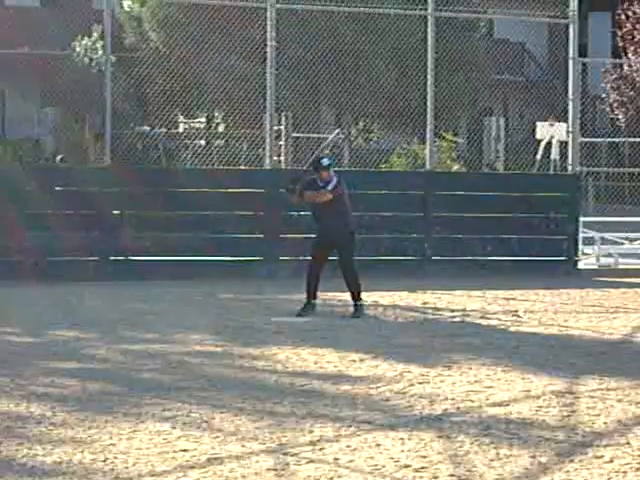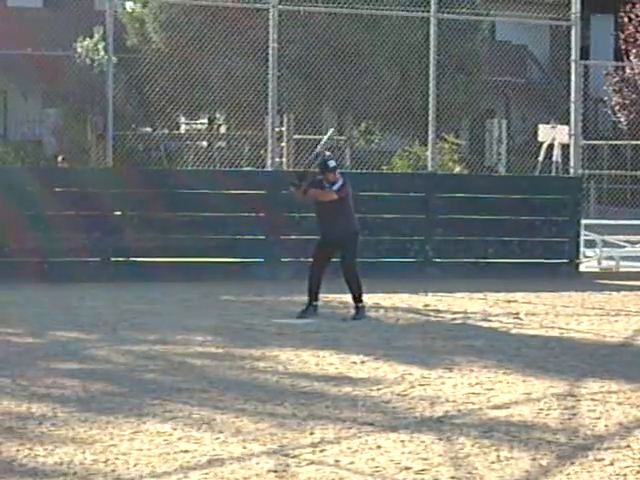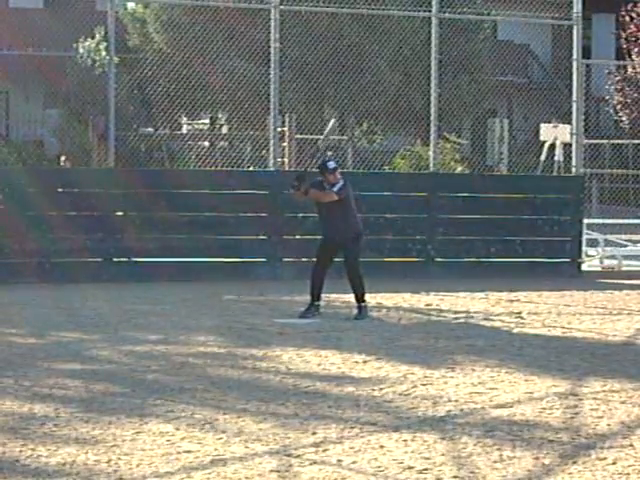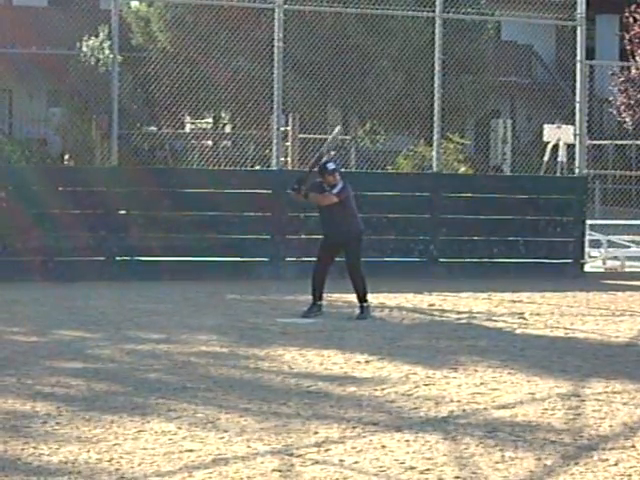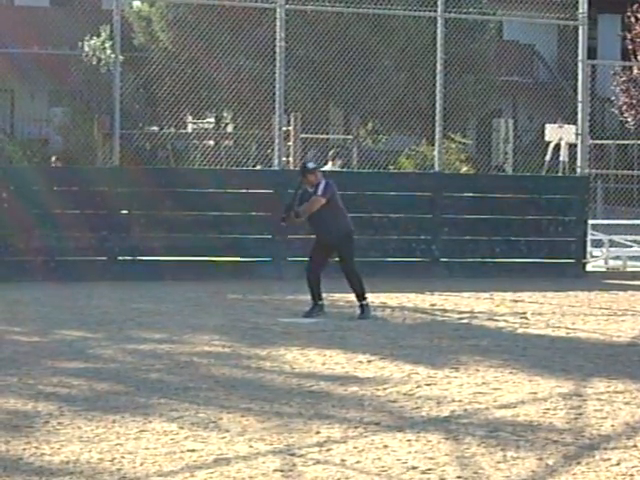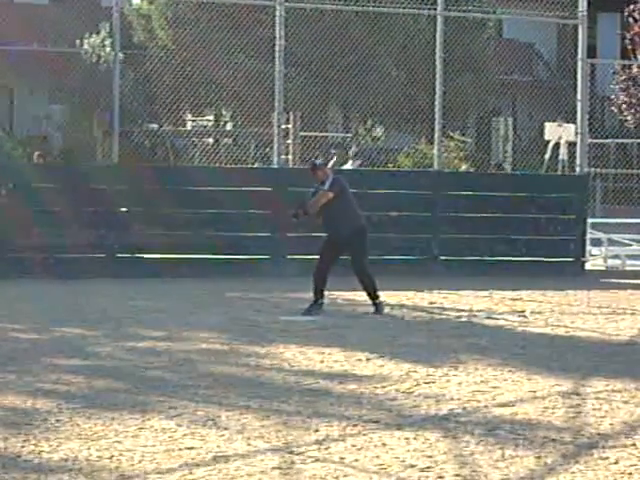
dt=0.7s
person 1, frame 1
left shoulder: (336, 181)
right shoulder: (311, 183)
left elbow: (320, 197)
right elbow: (296, 197)
left wrist: (302, 193)
right wrist: (295, 189)
left hip: (344, 232)
right hip: (324, 233)
left knee: (347, 267)
right knee: (314, 267)
left ankle: (358, 303)
right ankle: (310, 303)
person 1, frame 2
left shoulder: (342, 183)
right shoulder: (317, 183)
left elbow: (324, 196)
right elbow: (300, 193)
left wrist: (306, 190)
right wrist: (299, 186)
left hip: (347, 234)
right hip: (327, 235)
left knee: (349, 268)
right knee: (316, 268)
left ankle: (359, 306)
right ankle: (312, 304)
person 1, frame 3
left shoulder: (343, 184)
right shoulder: (318, 184)
left elbow: (324, 197)
right elbow: (300, 194)
left wrist: (305, 189)
right wrist: (299, 186)
left hip: (351, 234)
right hip: (330, 236)
left knee: (352, 268)
right knee: (319, 268)
left ankle: (362, 305)
right ankle: (315, 304)
person 1, frame 4
left shoulder: (343, 186)
right shoulder: (318, 185)
left elbow: (323, 200)
right elbow: (302, 194)
left wrist: (305, 193)
right wrist: (299, 189)
left hip: (352, 235)
right hip: (331, 235)
left knee: (354, 269)
right knee: (319, 269)
left ankle: (364, 305)
right ankle: (317, 304)
person 1, frame 5
left shoulder: (327, 185)
right shoulder: (304, 194)
left elbow: (313, 206)
right elbow: (300, 216)
left wrist: (296, 212)
right wrist: (292, 215)
left hip: (343, 235)
right hip: (323, 238)
left knee: (349, 269)
right knee: (312, 270)
left ankle: (364, 304)
right ankle: (318, 304)
person 1, frame 6
left shoulder: (336, 181)
right shoulder: (317, 191)
left elbow: (322, 199)
right elbow: (315, 211)
left wrist: (303, 211)
right wrist: (304, 211)
left hip: (355, 232)
right hip: (335, 235)
left knee: (360, 268)
right knee: (321, 267)
left ankle: (376, 301)
right ankle: (318, 302)
